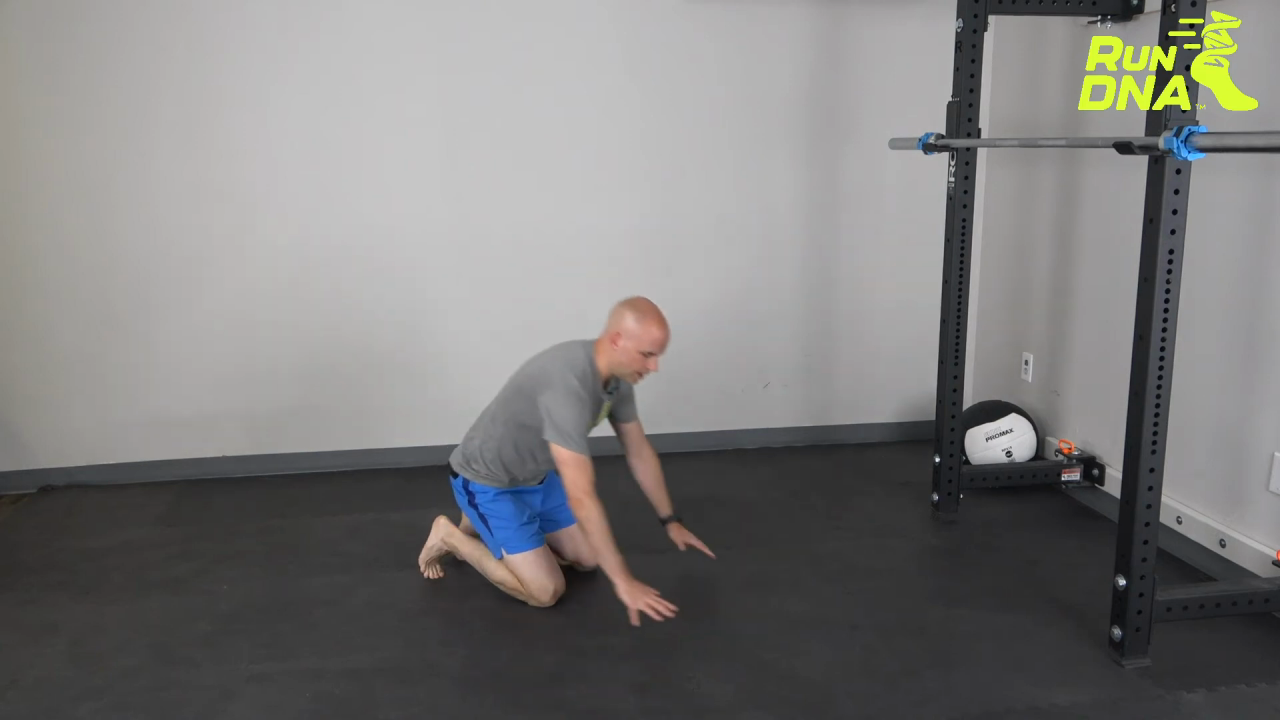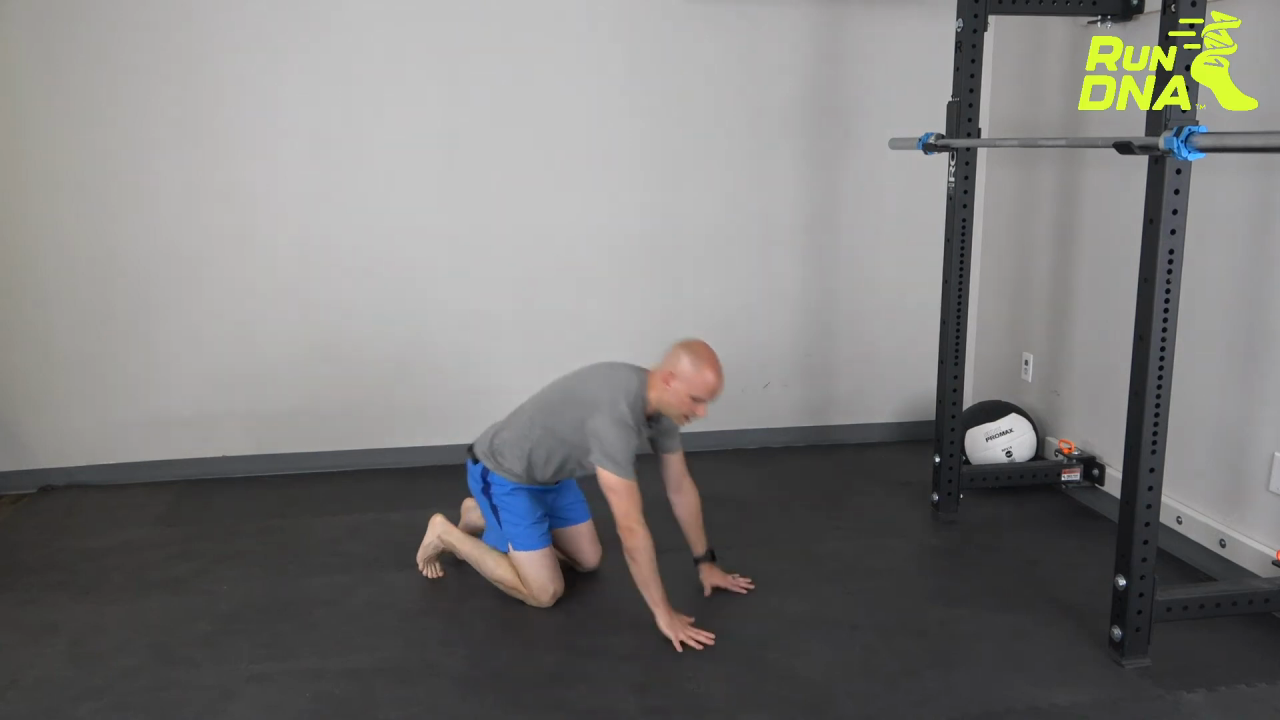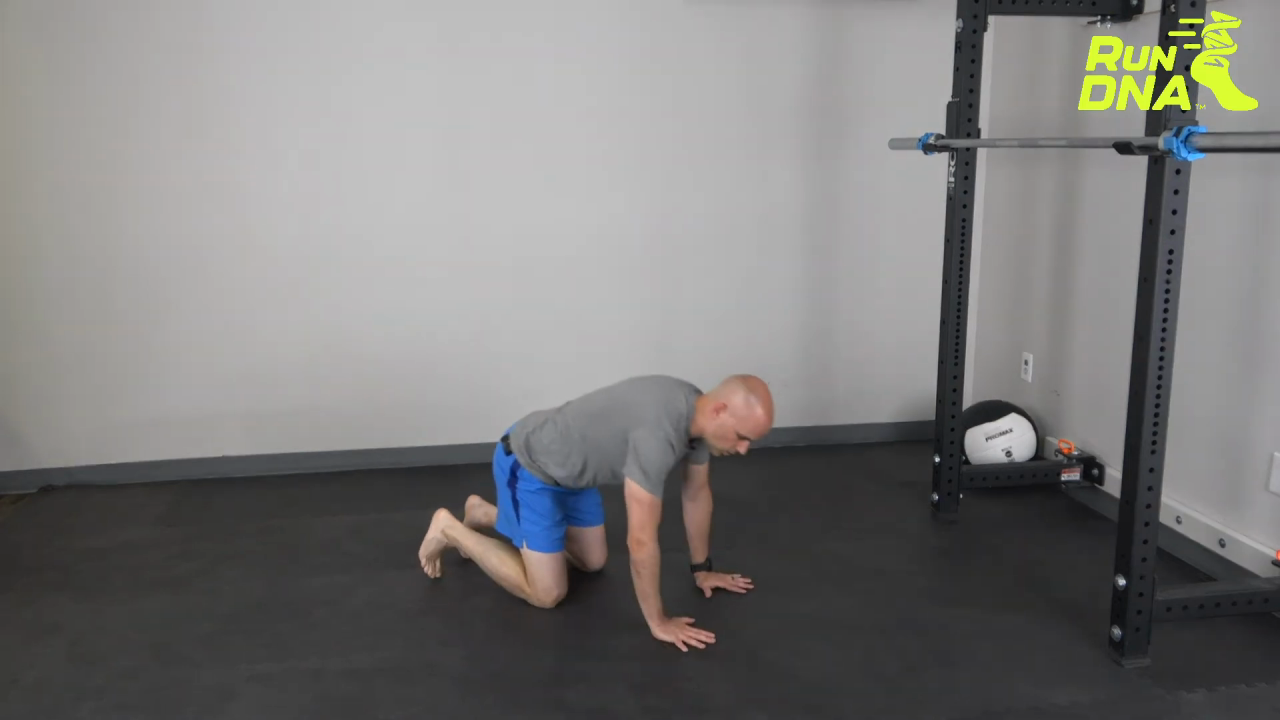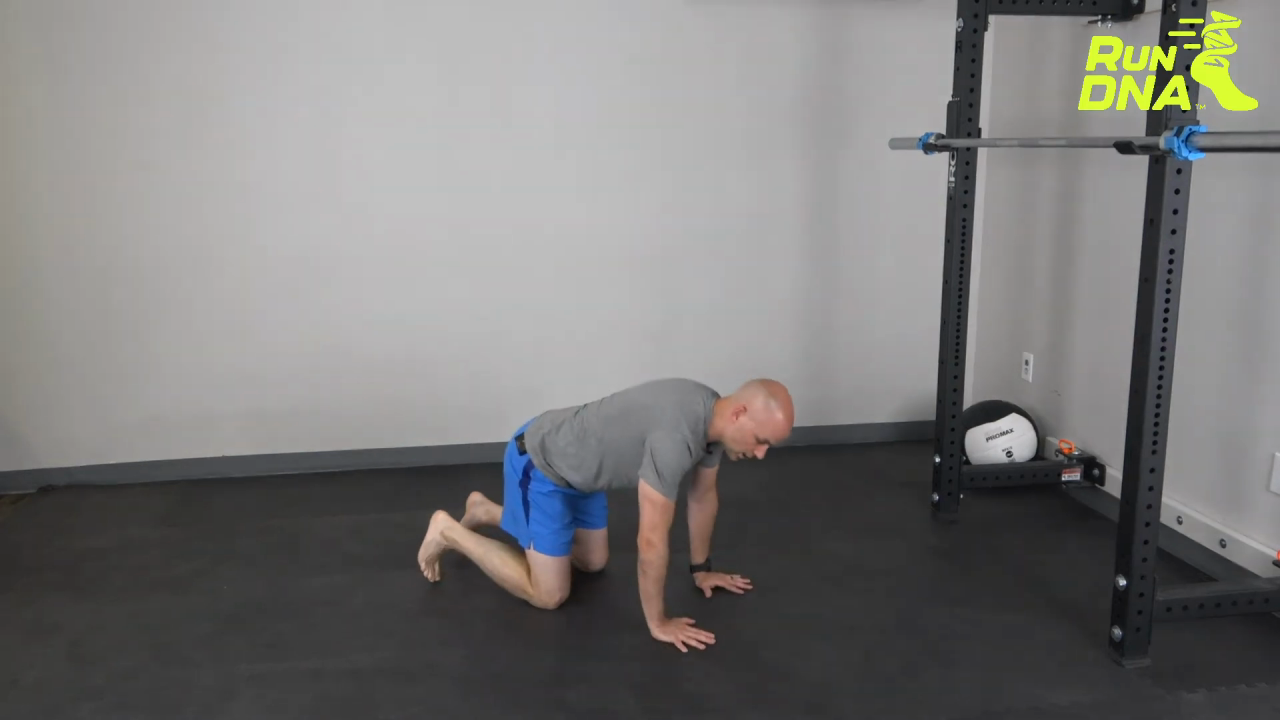
dt=0.3s
person 1, frame 1
left shoulder: (616, 376)
right shoulder: (568, 387)
left elbow: (639, 450)
right elbow: (582, 497)
left wrist: (671, 521)
right wrist: (623, 581)
right hip: (488, 483)
left knee: (588, 558)
right knee: (546, 591)
left ankle: (481, 527)
right ankle: (452, 538)
person 1, frame 2
left shoulder: (662, 405)
right shoulder: (615, 415)
left elbow: (680, 486)
right elbow: (631, 527)
left wrist: (705, 560)
right wrist: (663, 613)
left hip: (549, 470)
right hip: (503, 472)
left knee: (588, 560)
right knee: (544, 592)
left ankle: (482, 519)
right ankle: (446, 535)
person 1, frame 3
left shoulder: (698, 413)
right shoulder: (659, 432)
left elbow: (696, 495)
right elbow: (641, 541)
left wrist: (702, 568)
right wrist: (658, 621)
left hip: (568, 465)
right hip: (529, 466)
left knee: (594, 563)
right knee: (547, 593)
left ankle: (487, 513)
right ankle: (451, 530)
person 1, frame 4
left shoulder: (713, 415)
right shoulder: (676, 436)
left elbow: (703, 495)
right elbow: (651, 542)
left wrist: (701, 568)
right wrist: (658, 622)
left hip: (575, 463)
right hip: (539, 464)
left knee: (593, 563)
right knee: (549, 595)
left ankle: (486, 510)
right ankle: (449, 532)
